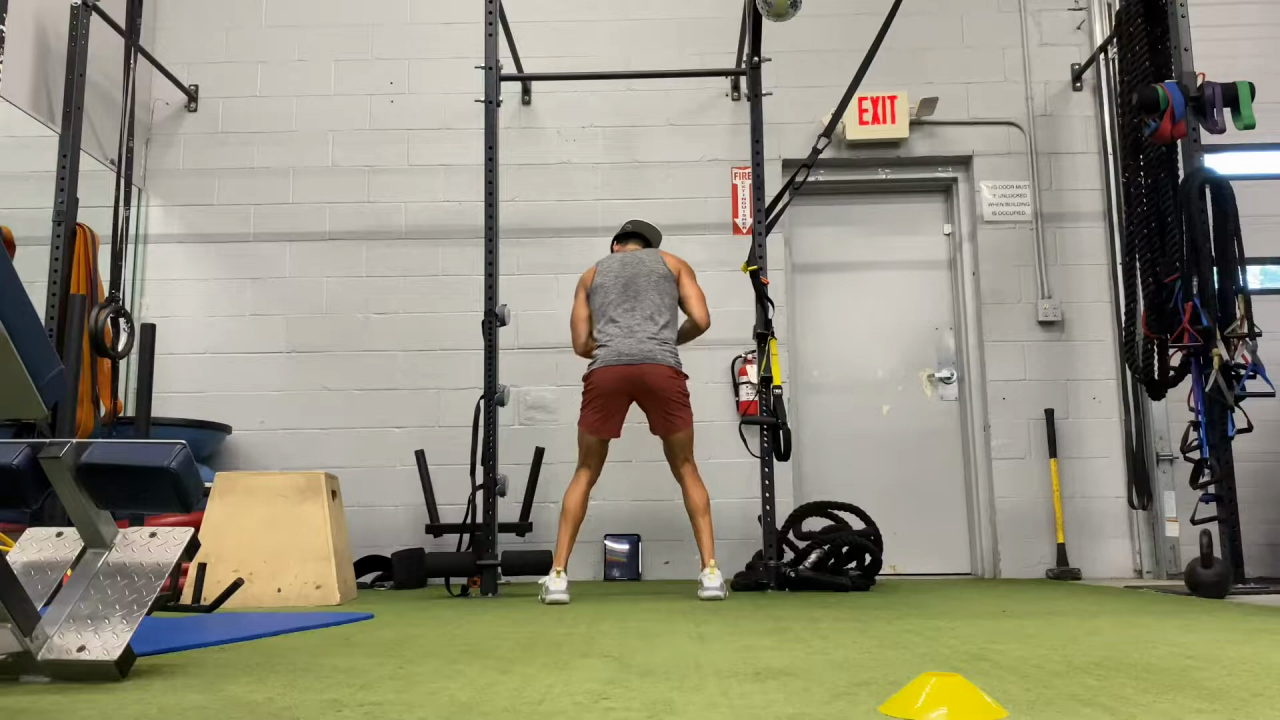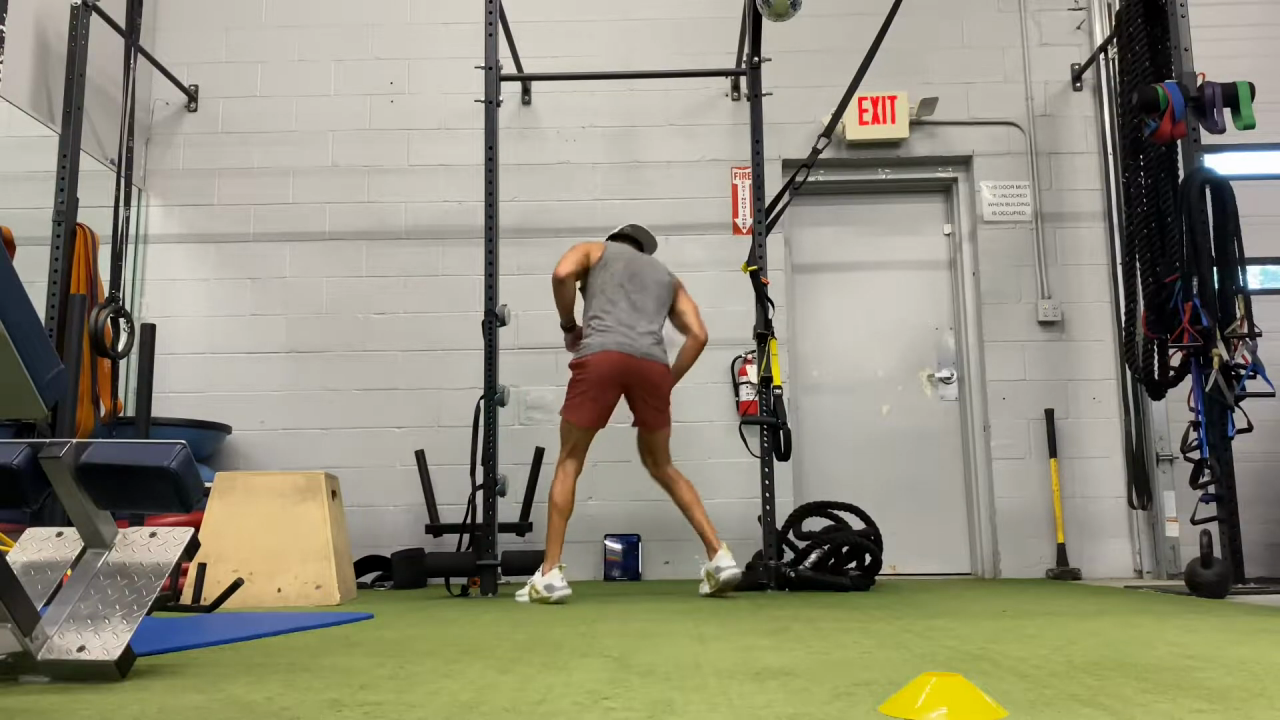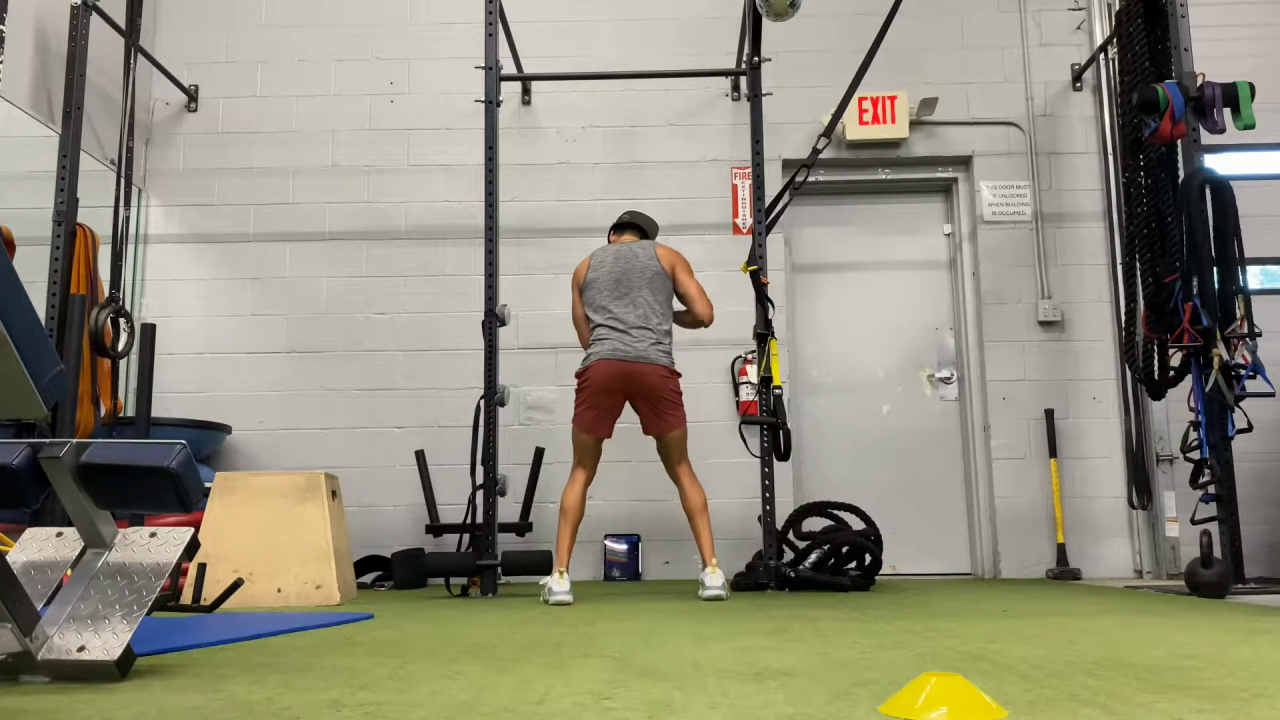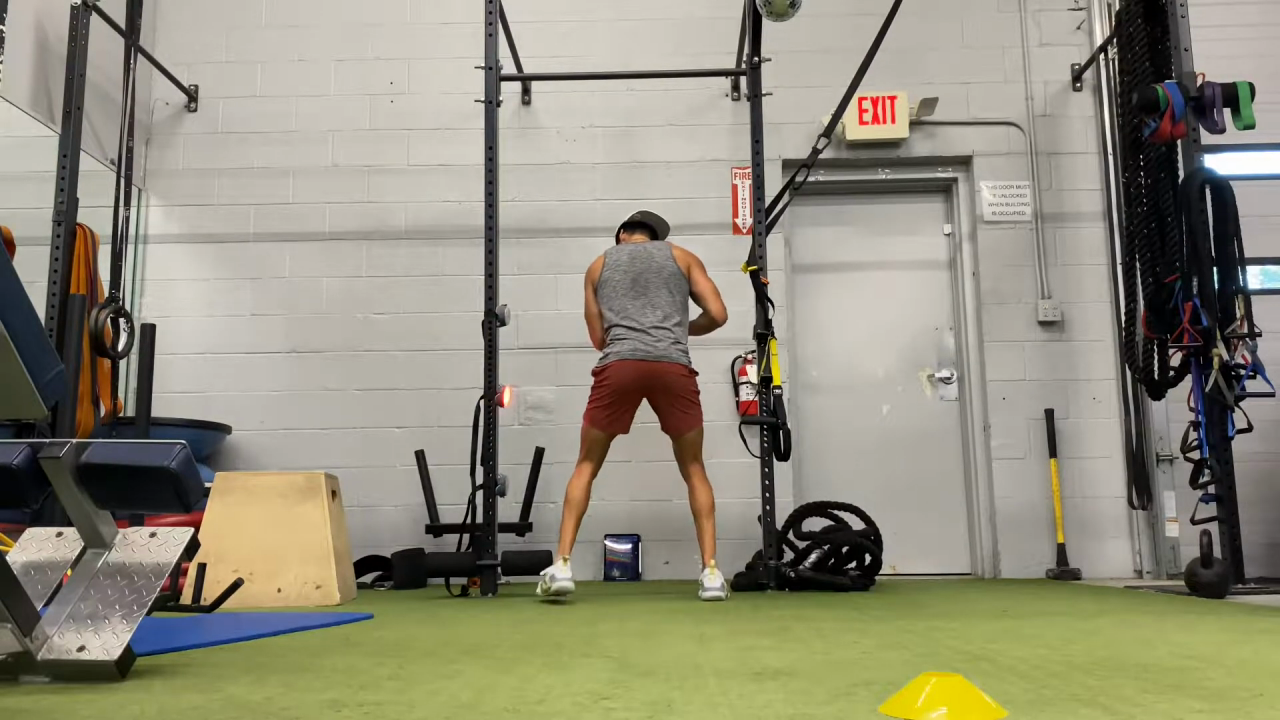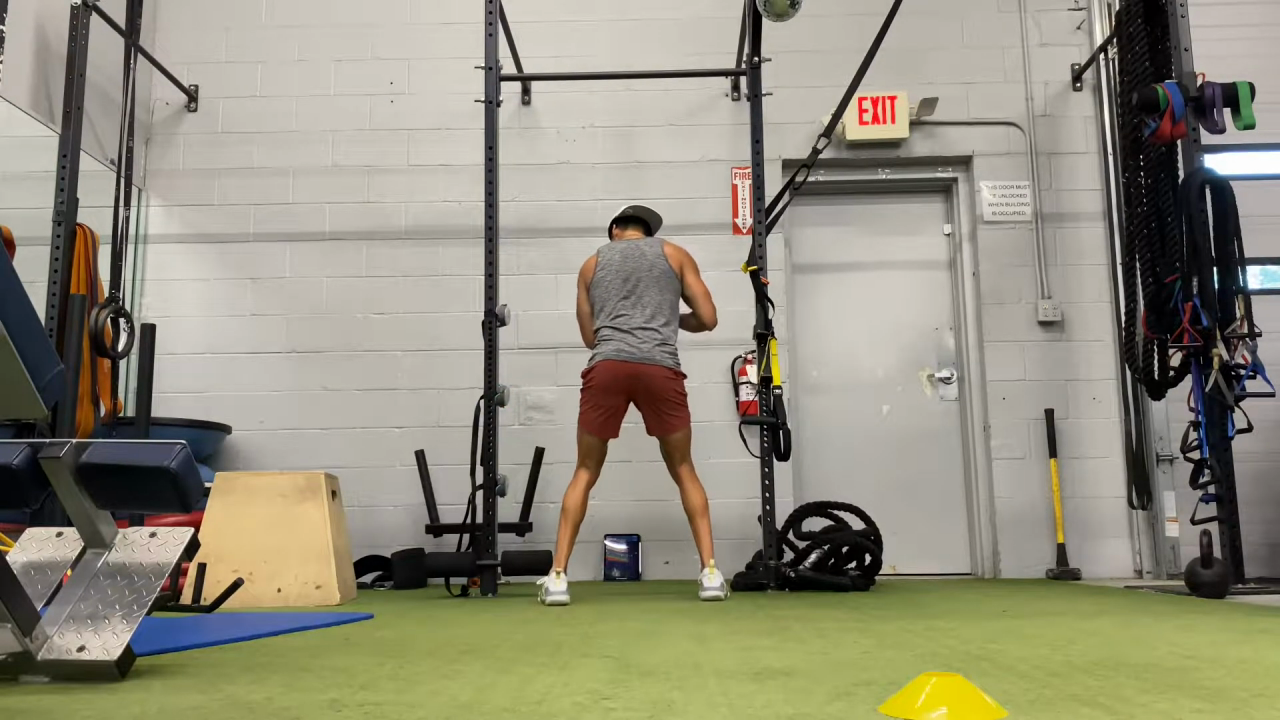
dt=1s
person 1, frame 1
left shoulder: (592, 275)
right shoulder: (673, 264)
left elbow: (581, 344)
right elbow: (701, 320)
left hip: (607, 371)
right hip: (660, 370)
left knee: (585, 474)
right knee: (686, 471)
left ankle: (557, 575)
right ankle: (710, 572)
person 1, frame 2
left shoulder: (596, 251)
right shoulder: (666, 275)
left elbow: (562, 272)
right elbow: (698, 334)
left wrist: (572, 329)
right wrist: (670, 379)
left hip: (602, 359)
right hip: (652, 365)
left knee: (569, 464)
right knee: (663, 470)
left ankle: (551, 573)
right ankle: (720, 556)
person 1, frame 3
left shoulder: (586, 267)
right shoulder: (668, 257)
right elbow: (704, 315)
left hip: (601, 367)
right hip: (654, 368)
left knee: (581, 473)
right knee: (681, 471)
left ankle: (559, 577)
right ankle: (711, 572)
person 1, frame 4
left shoulder: (600, 265)
right shoulder: (681, 257)
right elbow: (718, 314)
left hip: (620, 366)
right hip: (673, 367)
left knee: (586, 466)
right knee: (693, 471)
left ankle: (561, 565)
right ankle: (711, 573)
person 1, frame 5
left shoulder: (592, 265)
right shoulder: (674, 254)
right elbow: (707, 319)
left hip: (606, 369)
right hip: (659, 370)
left knee: (585, 474)
right knee: (684, 471)
left ankle: (557, 577)
right ankle: (710, 573)
